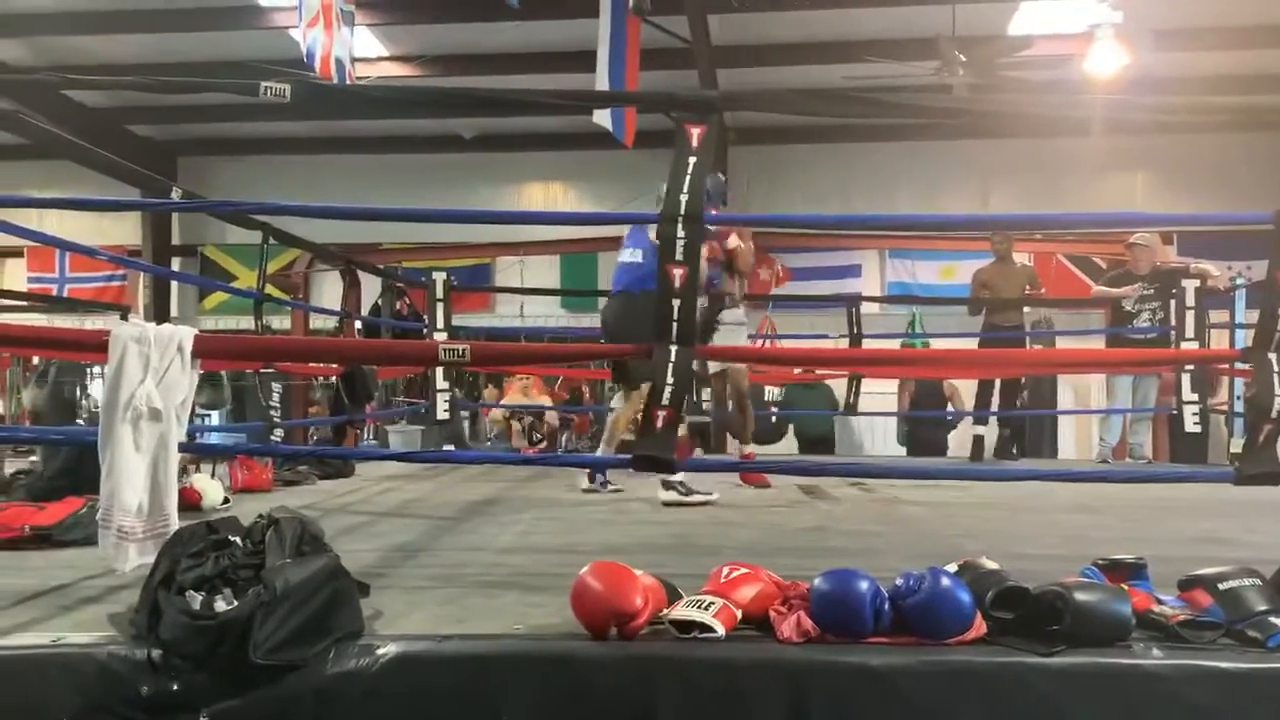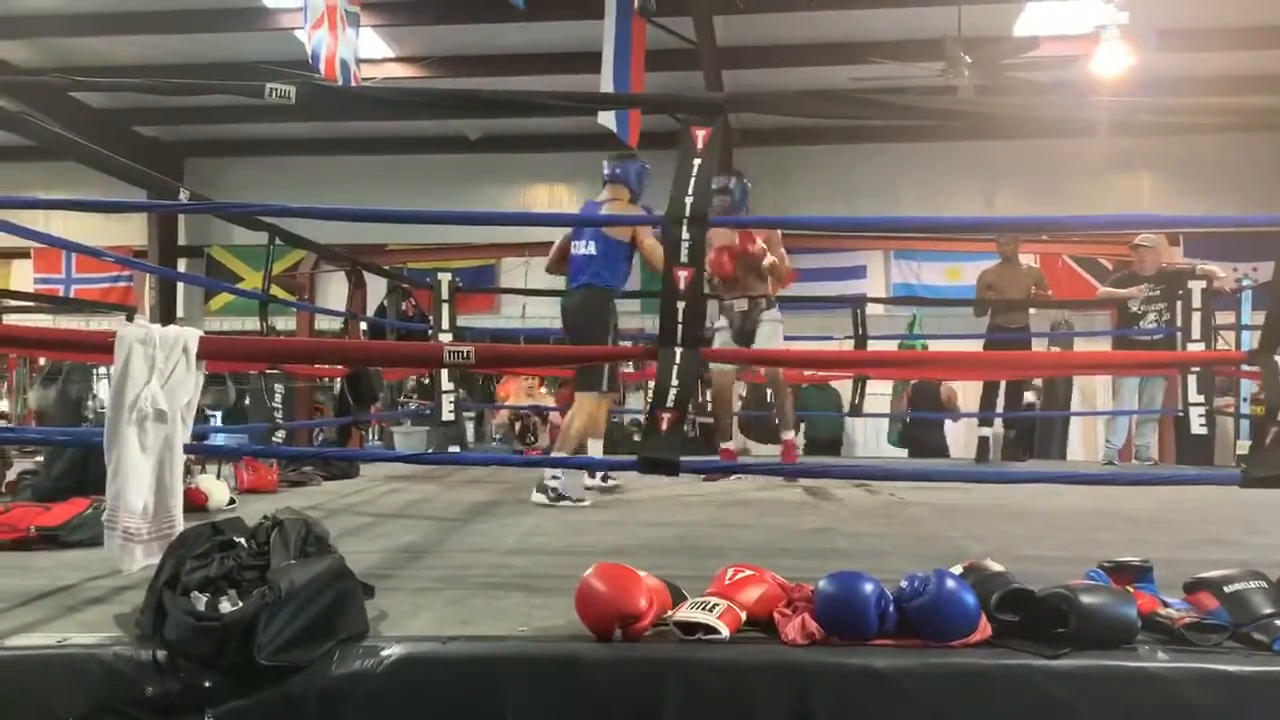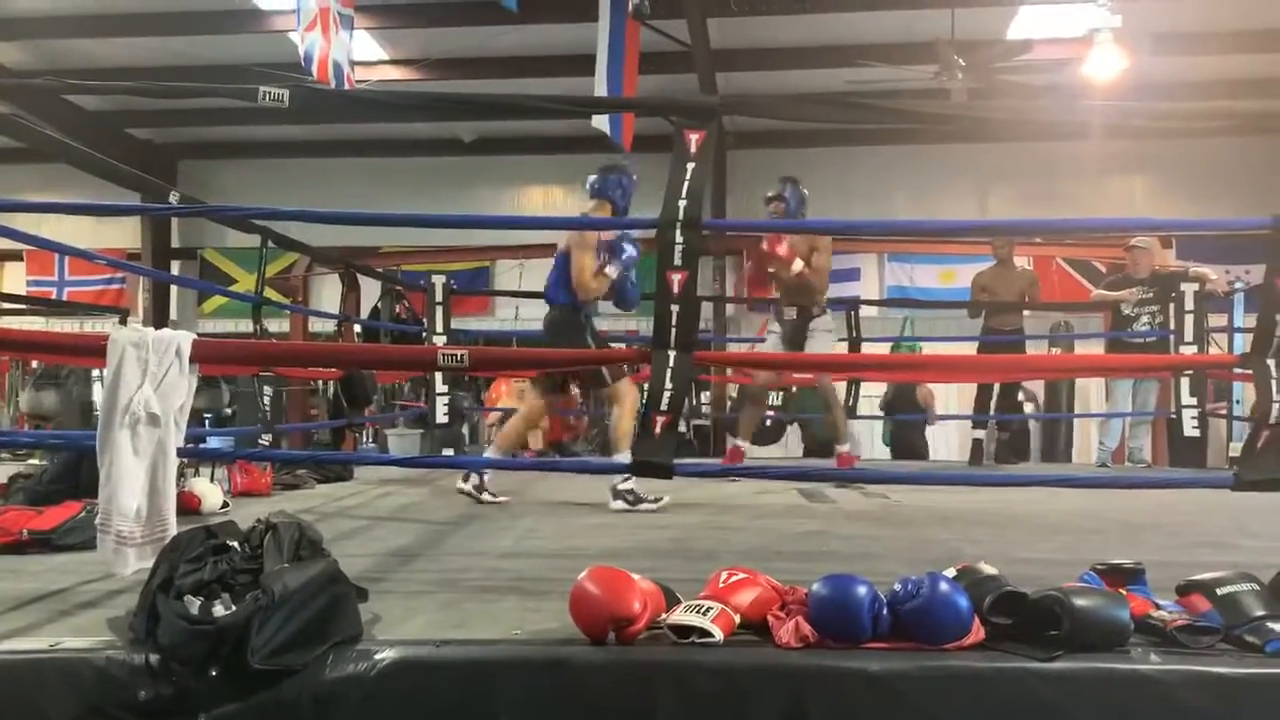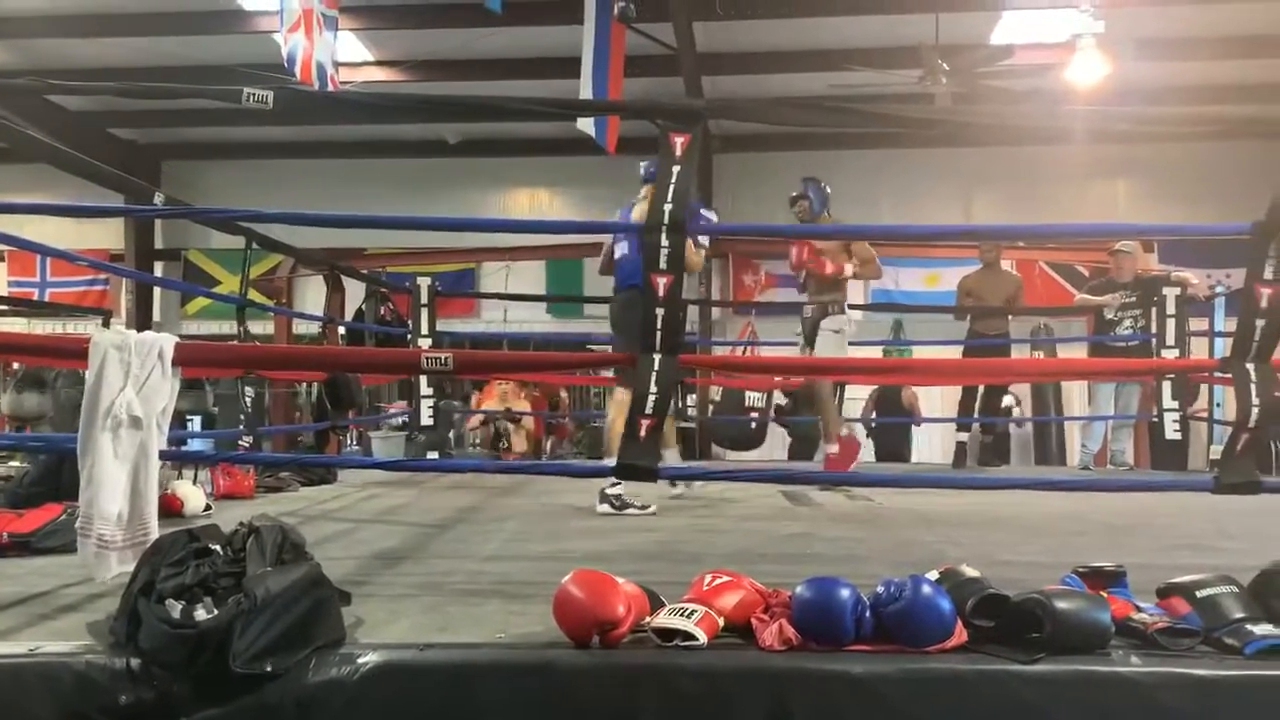
dt=0.4s
person 1, frame 1
left shoulder: (638, 226)
left hip: (615, 311)
right hip: (639, 310)
left knee: (634, 396)
left ankle: (596, 473)
right ankle: (671, 479)
person 1, frame 2
left shoulder: (584, 213)
right shoulder: (630, 213)
left elbow: (552, 265)
right elbow: (661, 264)
right wrist: (653, 237)
left hip: (573, 303)
right hip: (597, 305)
left knee: (598, 391)
right knee: (591, 398)
left ankle: (595, 469)
right ankle: (550, 480)
person 1, frame 3
left shoulder: (602, 233)
right shoulder: (587, 231)
right elbow: (584, 290)
left wrist: (620, 286)
right wrist: (615, 267)
left hip: (566, 323)
right hip: (572, 324)
left knee: (537, 407)
right knee: (627, 395)
left ankle: (476, 474)
right ankle: (623, 487)
person 1, frame 4
left shoulder: (628, 212)
left elbow: (605, 267)
right elbow: (692, 263)
right wrist: (704, 235)
left hip: (625, 302)
right hip: (642, 304)
right knee: (627, 394)
left ankle: (674, 469)
right ankle: (610, 489)
person 2, frame 1
left shoulder: (735, 228)
left elbow: (746, 268)
left wrist: (728, 237)
left hip: (726, 310)
left knee: (740, 388)
left ankle: (747, 461)
person 2, frame 2
left shoulder: (765, 230)
right shoulder: (712, 235)
left elbow: (785, 275)
right elbow: (708, 283)
left wrist: (762, 255)
right wrist: (712, 269)
left hip: (763, 310)
right hip: (728, 314)
left knee: (775, 375)
right knee: (719, 388)
left ankle: (789, 448)
right ankle: (727, 456)
person 2, frame 3
left shoulder: (817, 238)
right shoulder: (769, 237)
left elbow: (821, 286)
left wrist: (791, 259)
left hip: (813, 321)
right hip: (782, 320)
left knee: (825, 388)
right knee: (756, 386)
left ankle: (845, 458)
right ankle: (735, 455)
person 2, frame 4
right shoulder: (803, 238)
left elbow: (875, 269)
left wrist: (840, 269)
right wrist: (799, 268)
left hip: (833, 315)
right hip: (809, 315)
left knee: (822, 385)
right knee: (814, 387)
left ankle: (834, 459)
right ankle: (847, 441)
person 3, frame 1
left shoulder: (1165, 274)
right shoulder: (1118, 277)
left elbow: (1197, 267)
right elbow: (1095, 292)
left wrist: (1214, 274)
right wrist: (1120, 292)
right hip: (1122, 351)
left knee: (1145, 407)
right knee: (1117, 404)
left ankle: (1138, 449)
right ankle: (1105, 450)
person 3, frame 2
left shoulder: (1171, 275)
right shoulder: (1124, 278)
left elbow: (1203, 269)
right elbow: (1100, 293)
left wrist: (1220, 275)
right wrist: (1125, 293)
left hip: (1160, 353)
right hip: (1128, 353)
left knee: (1152, 408)
right knee: (1123, 406)
left ankle: (1143, 451)
right ankle: (1110, 452)
person 3, frame 3
left shoulder: (1164, 278)
right shoulder: (1117, 281)
left elbow: (1196, 271)
right elbow: (1094, 296)
left wrist: (1213, 279)
right wrist: (1119, 296)
left hip: (1153, 356)
right hip: (1122, 355)
left knee: (1145, 411)
right knee: (1116, 408)
left ankle: (1137, 453)
right ankle: (1104, 454)
person 3, frame 4
left shoulder: (1146, 282)
right shoulder: (1100, 285)
left elbow: (1178, 275)
right elbow: (1078, 300)
left wrist: (1193, 283)
right wrist: (1101, 301)
left hip: (1136, 359)
right hip: (1105, 359)
left knee: (1127, 413)
right knee: (1099, 411)
left ankle: (1118, 456)
right ankle: (1086, 457)
person 4, frame 1
left shoulder: (1028, 272)
right shoulder: (982, 274)
left elbow: (1043, 297)
right elbow: (973, 310)
left wrist: (1033, 296)
right wrist: (980, 301)
left hip: (1016, 332)
right hip: (991, 331)
left knee: (1012, 387)
right knee: (985, 385)
left ankle: (1004, 443)
right ankle: (978, 442)
person 4, frame 2
left shoulder: (1034, 273)
right shoulder: (987, 275)
left elbow: (1049, 298)
right elbow: (978, 311)
left wrist: (1039, 297)
right wrist: (986, 302)
left hip: (1022, 334)
right hip: (996, 333)
left knee: (1016, 389)
right knee: (990, 387)
left ankle: (1009, 444)
right ankle: (983, 443)
person 4, frame 3
left shoulder: (1028, 276)
right shoulder: (982, 277)
left elbow: (1038, 304)
right elbow: (972, 313)
left wrist: (1031, 300)
right wrist: (980, 303)
left hip: (1016, 336)
right hip: (991, 335)
left knee: (1010, 392)
right knee: (985, 389)
left ankle: (1002, 446)
right ankle: (977, 445)
person 4, frame 4
left shoulder: (1014, 280)
right shoulder: (968, 281)
left elbow: (1020, 310)
right elbow: (958, 315)
left wrist: (1011, 307)
right wrist: (966, 307)
left hip: (1001, 340)
right hip: (976, 339)
left knee: (995, 396)
right knee: (969, 393)
left ankle: (986, 449)
right ankle: (961, 448)
